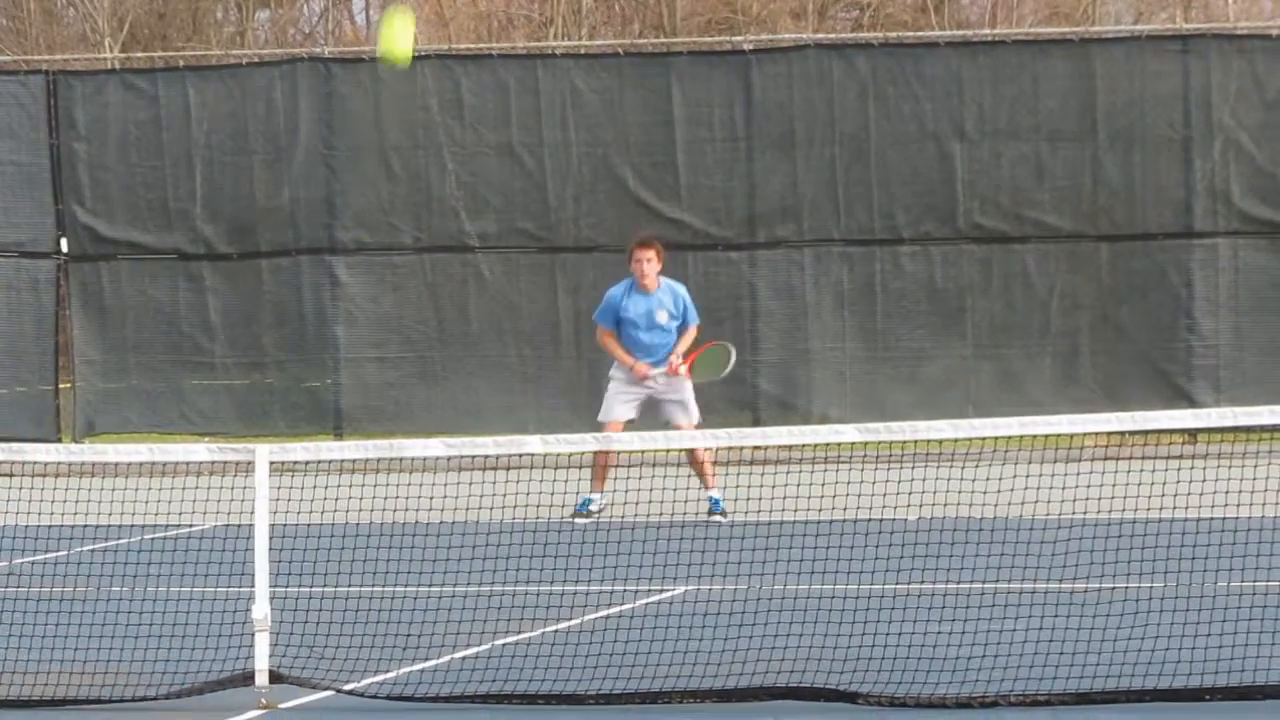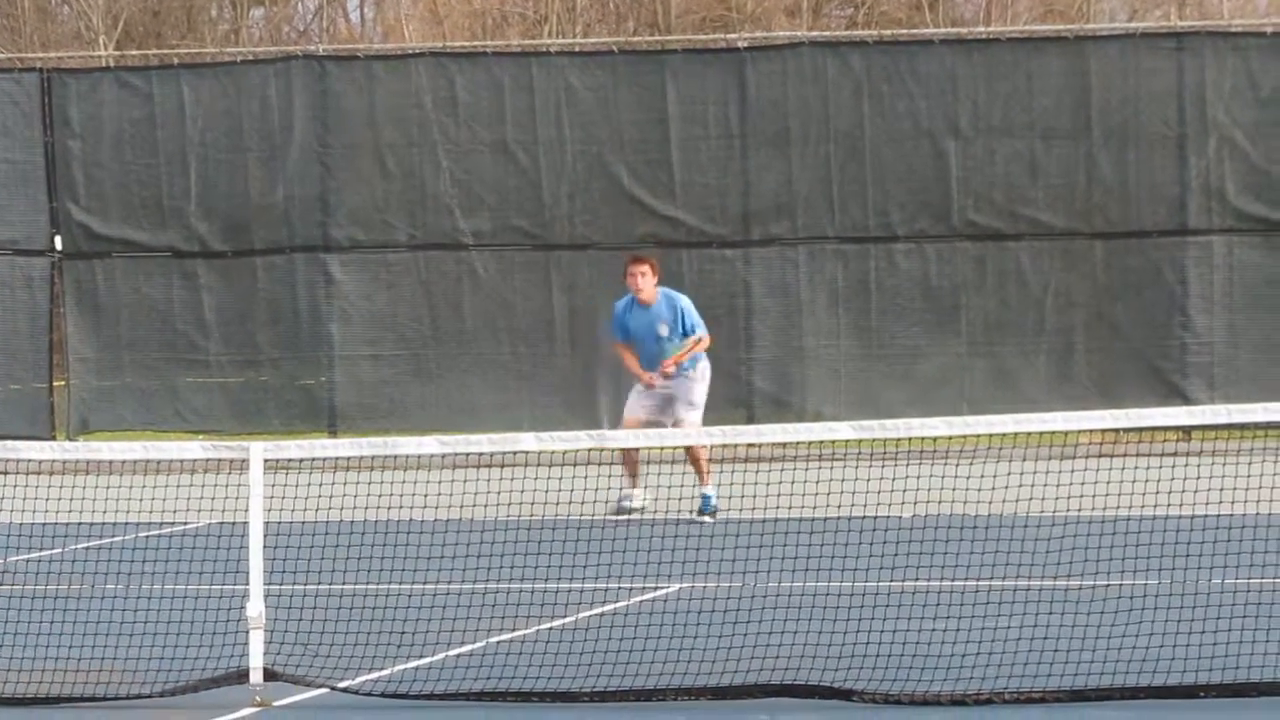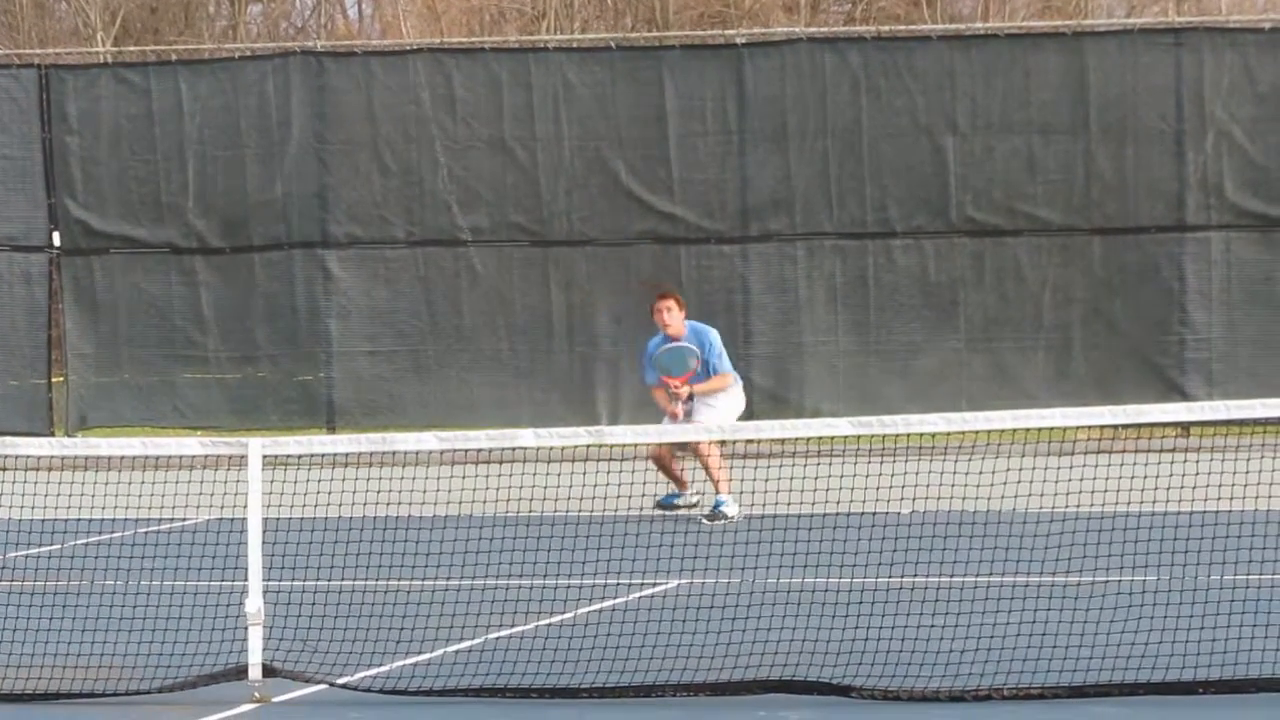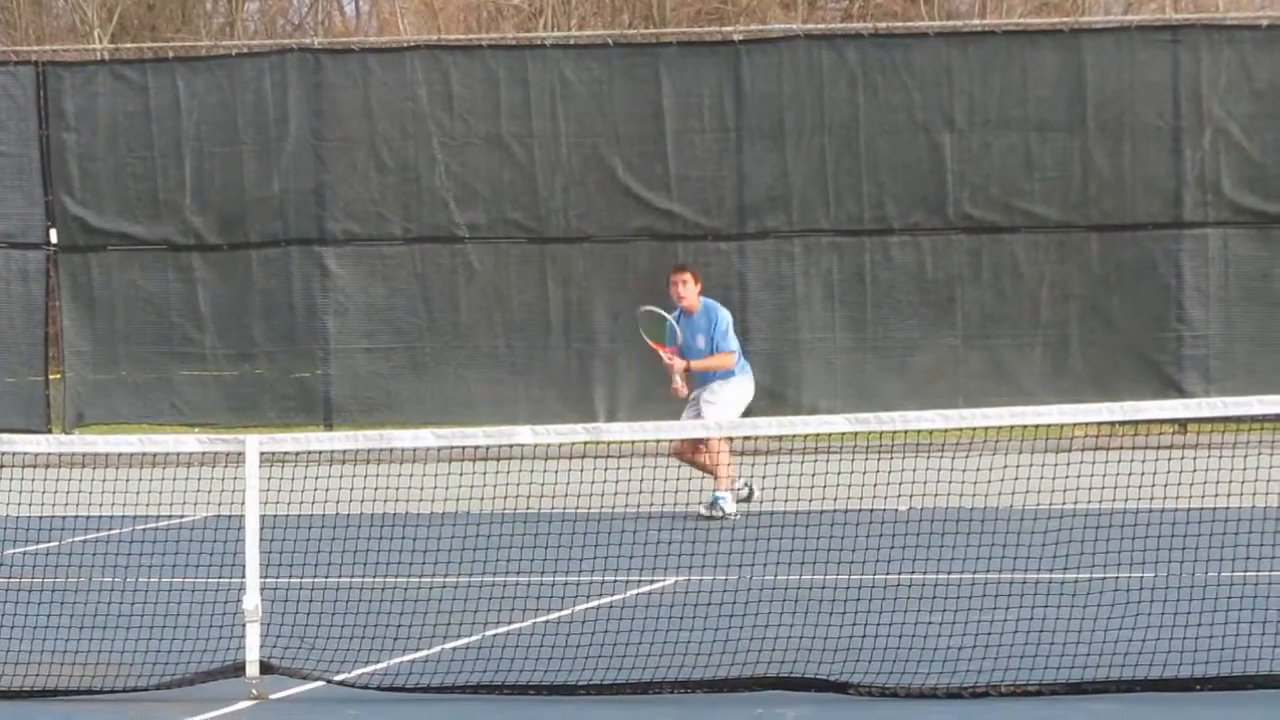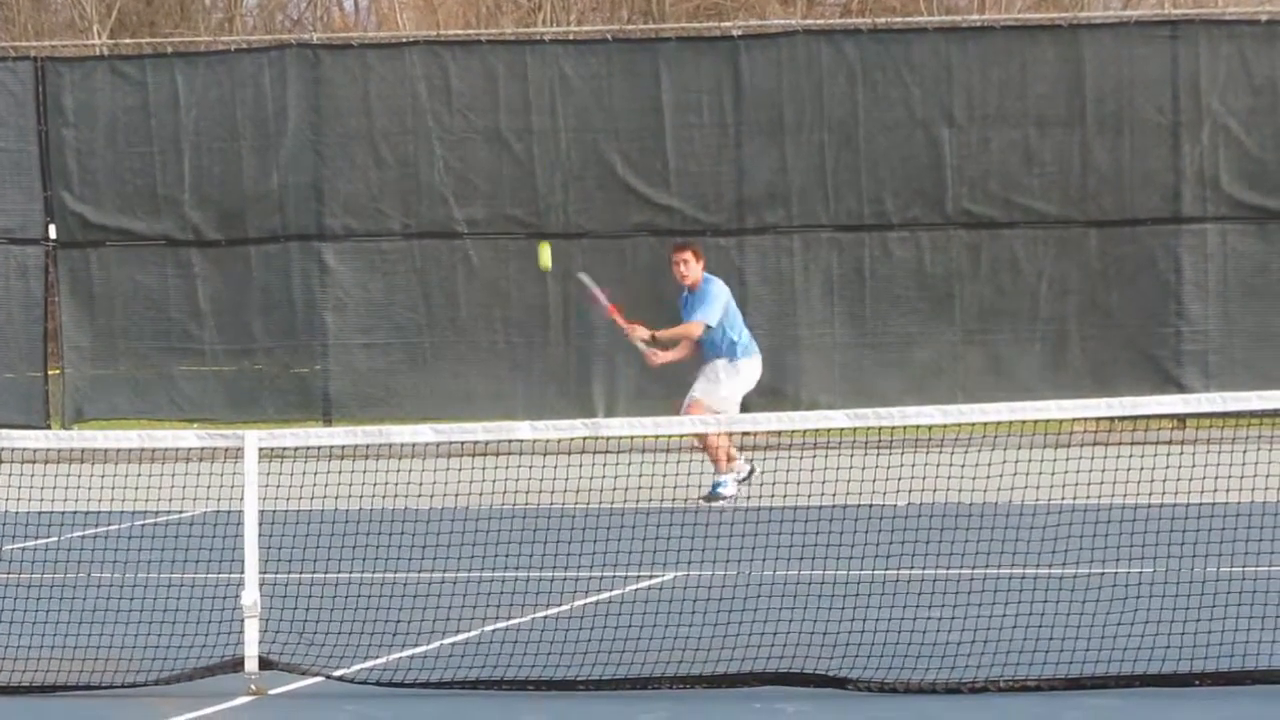
dt=0.3s
person 1, frame 1
left shoulder: (678, 293)
right shoulder: (615, 296)
left elbow: (691, 328)
right elbow: (604, 335)
left wrist: (677, 353)
right wrist: (632, 364)
left hip: (669, 372)
right hip: (630, 373)
left knee: (688, 433)
right knee: (609, 432)
left ankle: (713, 496)
right ankle: (595, 497)
person 1, frame 2
left shoulder: (678, 303)
right shoulder: (622, 309)
left elbow: (703, 339)
right elbow: (623, 347)
left wrist: (677, 360)
right wrist: (641, 374)
left hip: (689, 373)
right hip: (652, 378)
right knee: (628, 429)
left ankle: (707, 493)
right ankle: (634, 492)
person 1, frame 3
left shoulder: (707, 336)
right shoulder: (653, 348)
left elbow: (725, 379)
right elbow: (657, 388)
left wrist: (690, 390)
right wrist: (669, 407)
left hip: (724, 395)
right hip: (689, 402)
right knee: (659, 453)
left ankle: (725, 502)
right ankle: (685, 492)
person 1, frame 4
left shoulder: (717, 314)
right shoulder: (674, 321)
left elbow: (728, 359)
right elbow: (677, 365)
left wrist: (687, 365)
right wrist: (678, 383)
left hip: (734, 381)
right hip: (702, 387)
right knee: (681, 448)
left ankle: (724, 499)
right ankle: (733, 485)
person 1, frame 5
left shoulder: (714, 289)
right shoulder: (687, 297)
left elbow: (694, 330)
right elbow: (691, 342)
left wrist: (652, 335)
right wrist: (663, 356)
left hip: (740, 363)
right hip: (720, 364)
left knee: (696, 415)
right knee: (689, 416)
left ankle: (725, 482)
right ankle: (737, 465)
